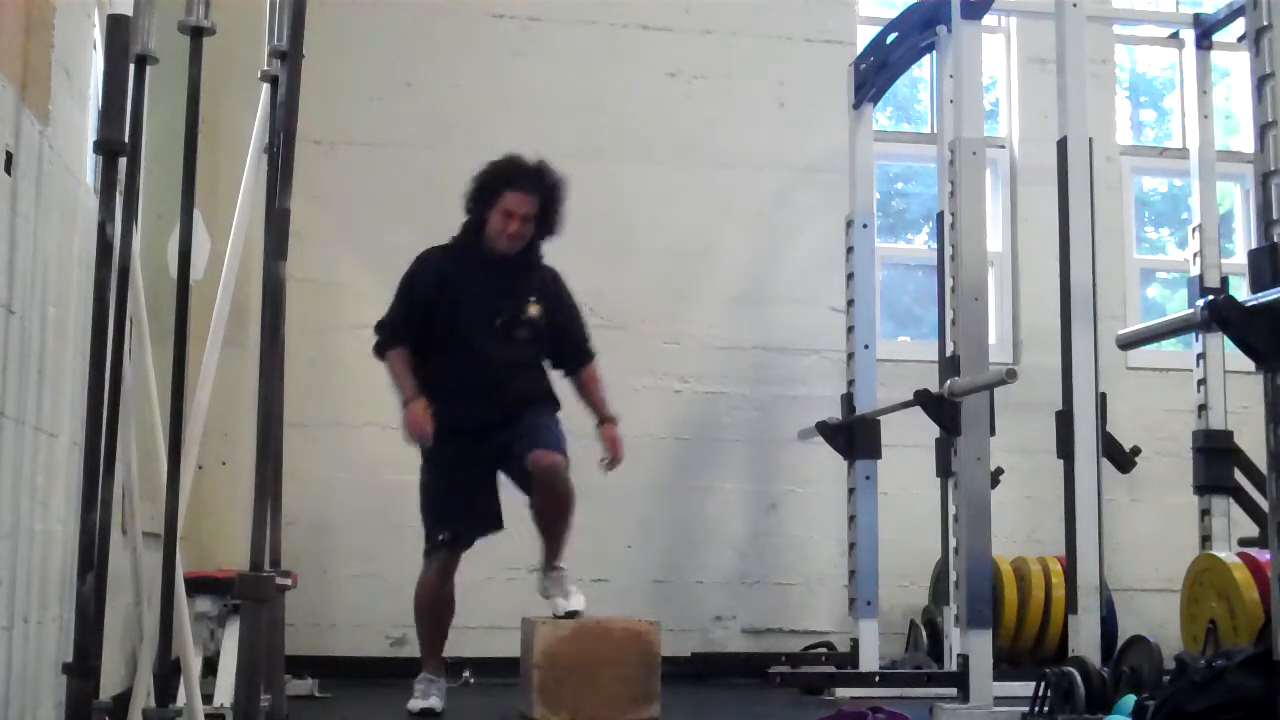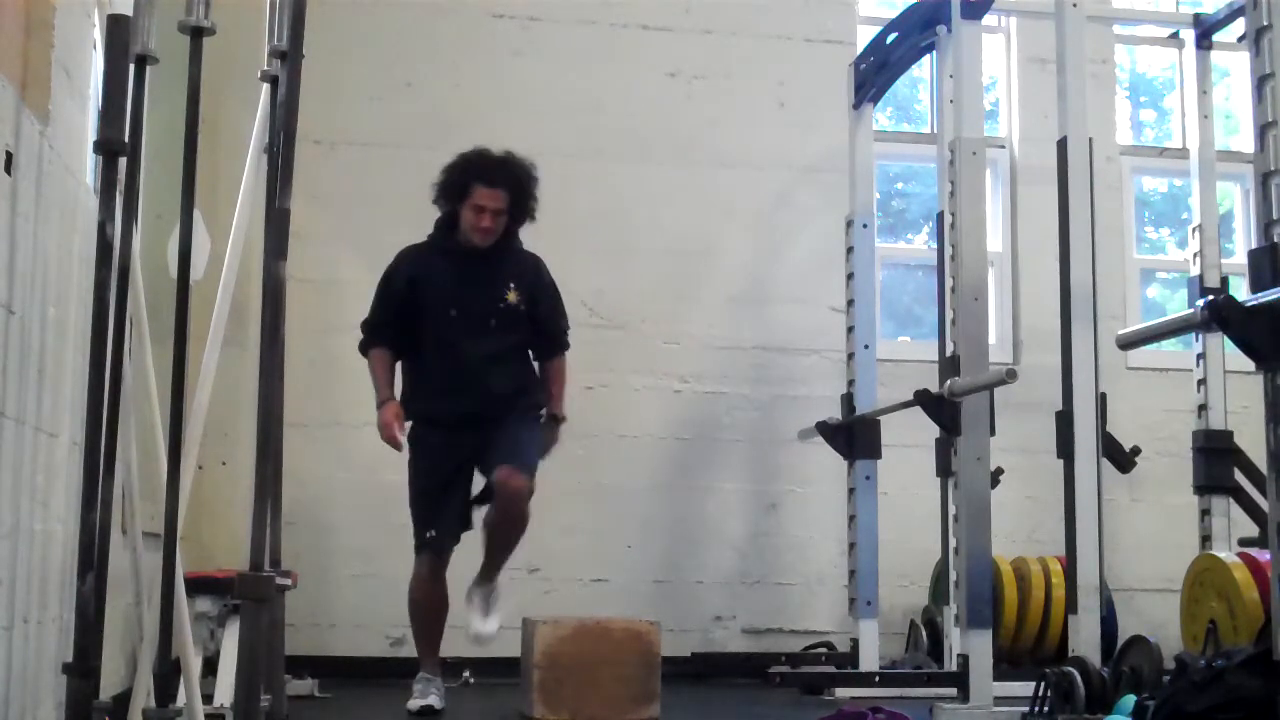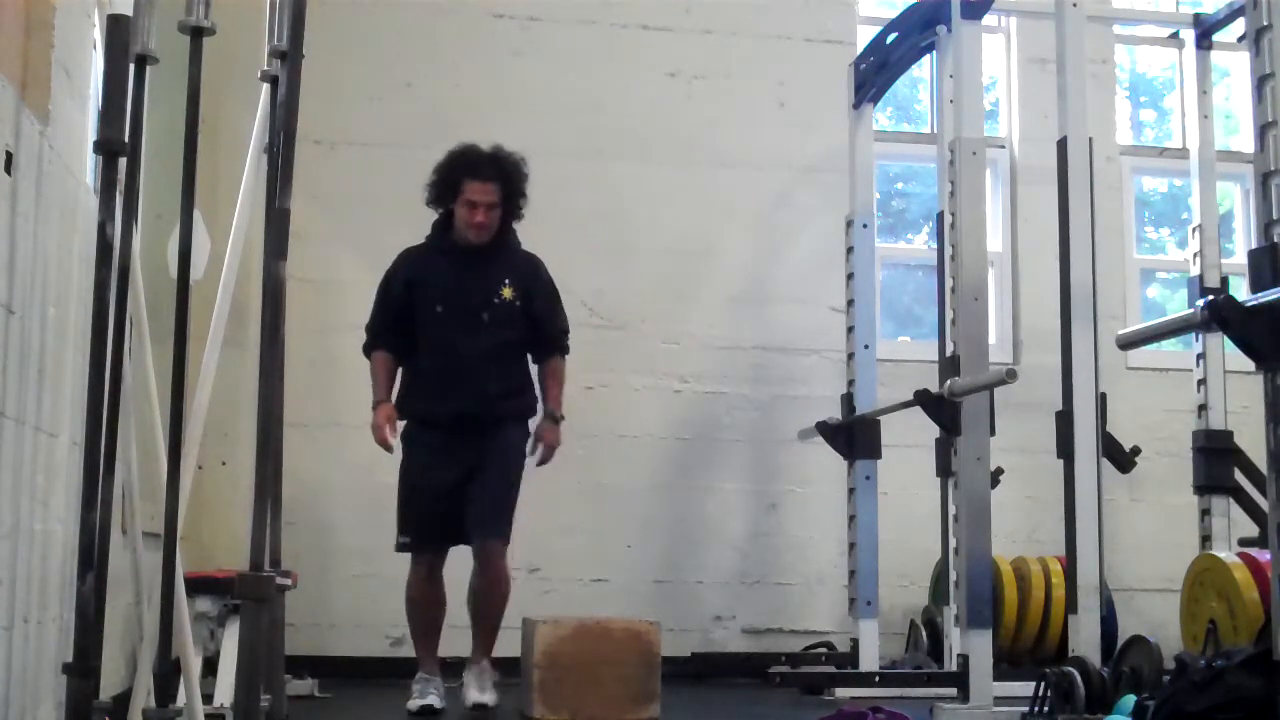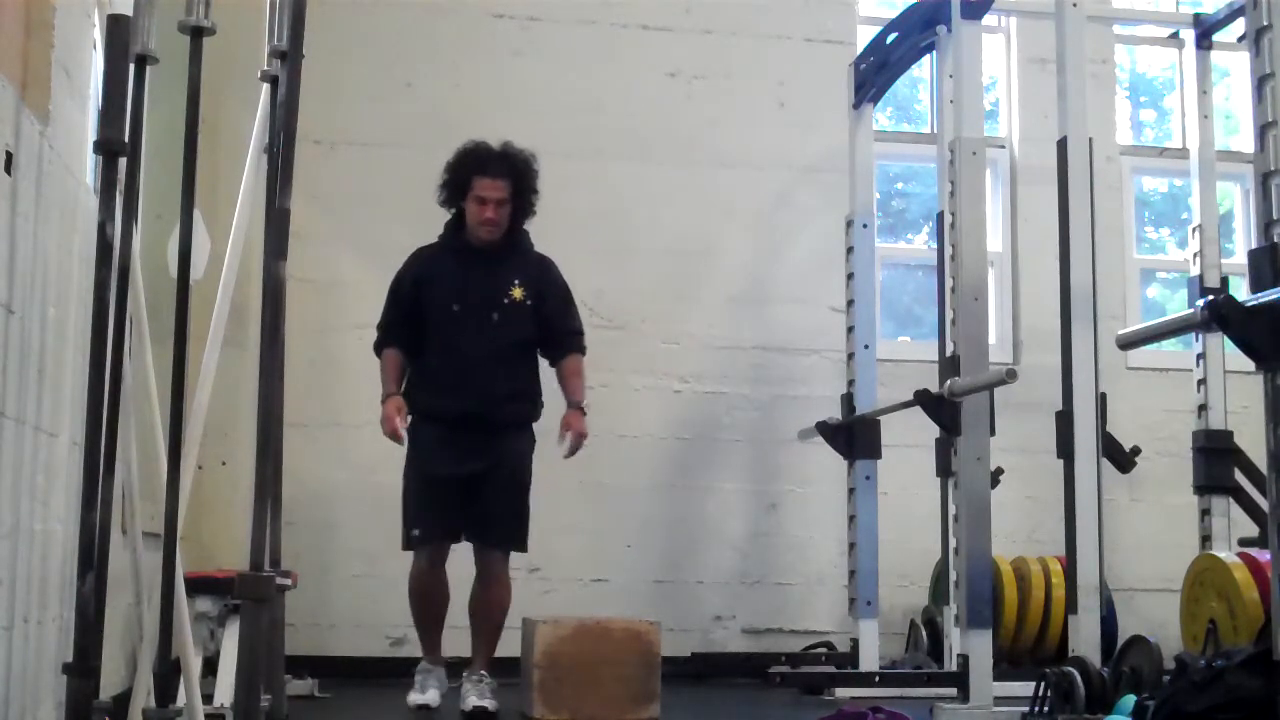
dt=0.2s
person 1, frame 1
left shoulder: (545, 284)
right shoulder: (436, 269)
left elbow: (577, 359)
right elbow: (393, 339)
left wrist: (604, 420)
right wrist: (413, 398)
left hip: (524, 415)
right hip: (452, 430)
left knee: (551, 467)
right knee: (441, 558)
left ankle: (553, 572)
right ankle: (431, 674)
person 1, frame 2
left shoulder: (528, 271)
right shoulder: (416, 265)
left elbow: (552, 348)
right elbow: (380, 338)
left wrist: (553, 414)
right wrist: (387, 399)
left hip: (508, 415)
right hip: (436, 425)
left knee: (512, 487)
right knee: (431, 556)
left ankle: (486, 585)
right ankle: (429, 673)
person 1, frame 3
left shoulder: (526, 271)
right shoulder: (414, 266)
left elbow: (551, 347)
right elbow: (383, 341)
left wrist: (552, 413)
right wrist: (382, 400)
left hip: (501, 432)
right hip: (430, 433)
left knee: (490, 549)
right knee: (426, 558)
left ankle: (480, 667)
right ankle: (427, 674)
person 1, frame 4
left shoulder: (537, 272)
right shoulder: (425, 266)
left elbow: (567, 345)
right elbow: (393, 339)
left wrist: (575, 405)
right wrist: (392, 394)
left hip: (507, 436)
right hip: (436, 434)
left knee: (493, 558)
right knee: (429, 554)
left ankle: (479, 674)
right ankle: (431, 667)
